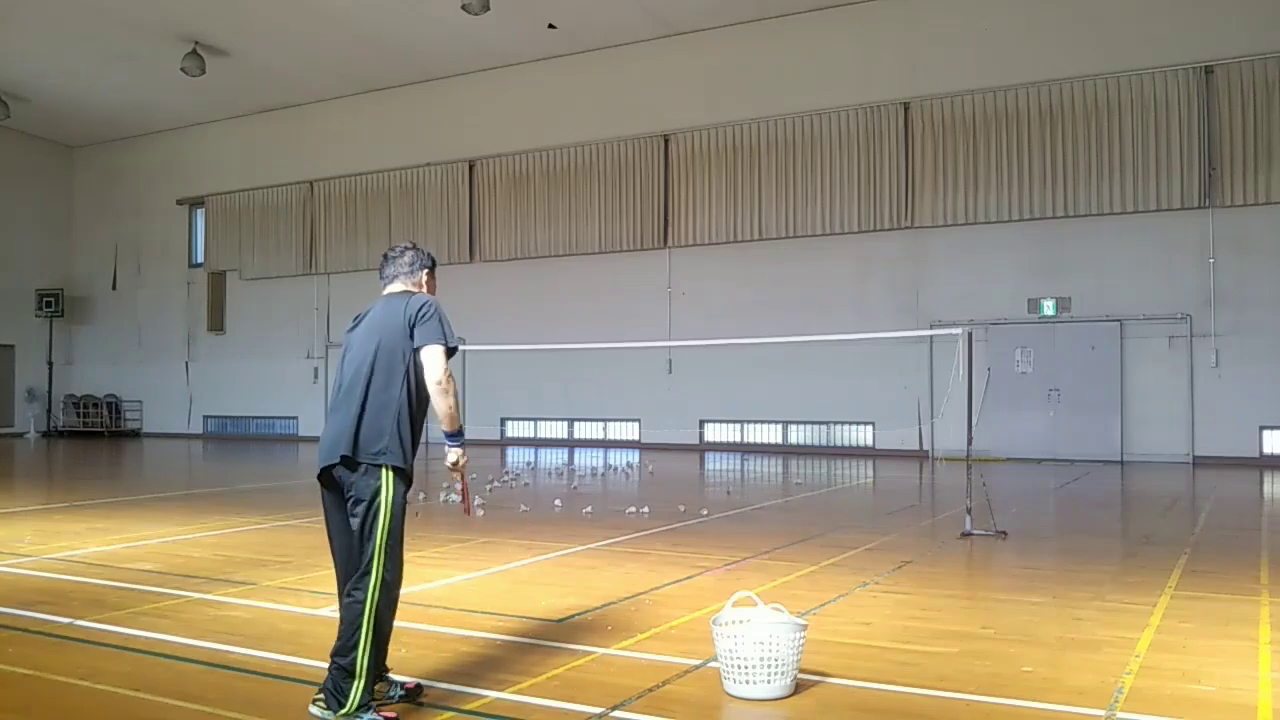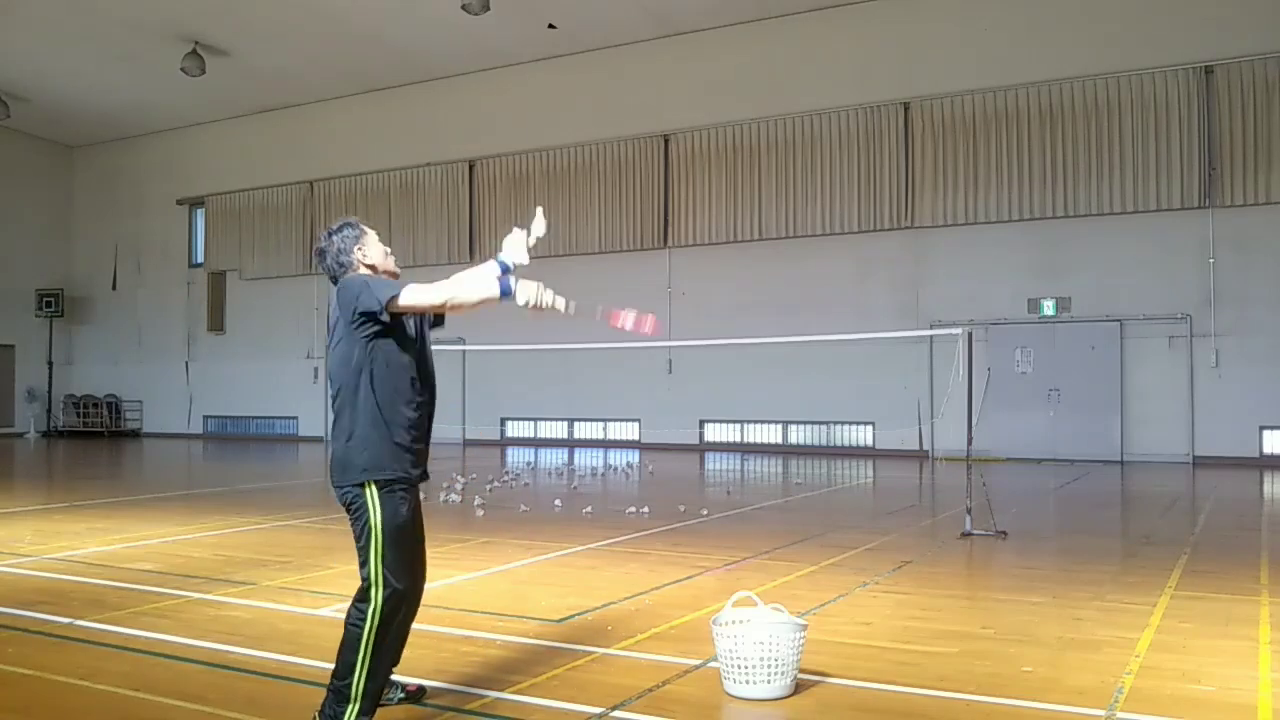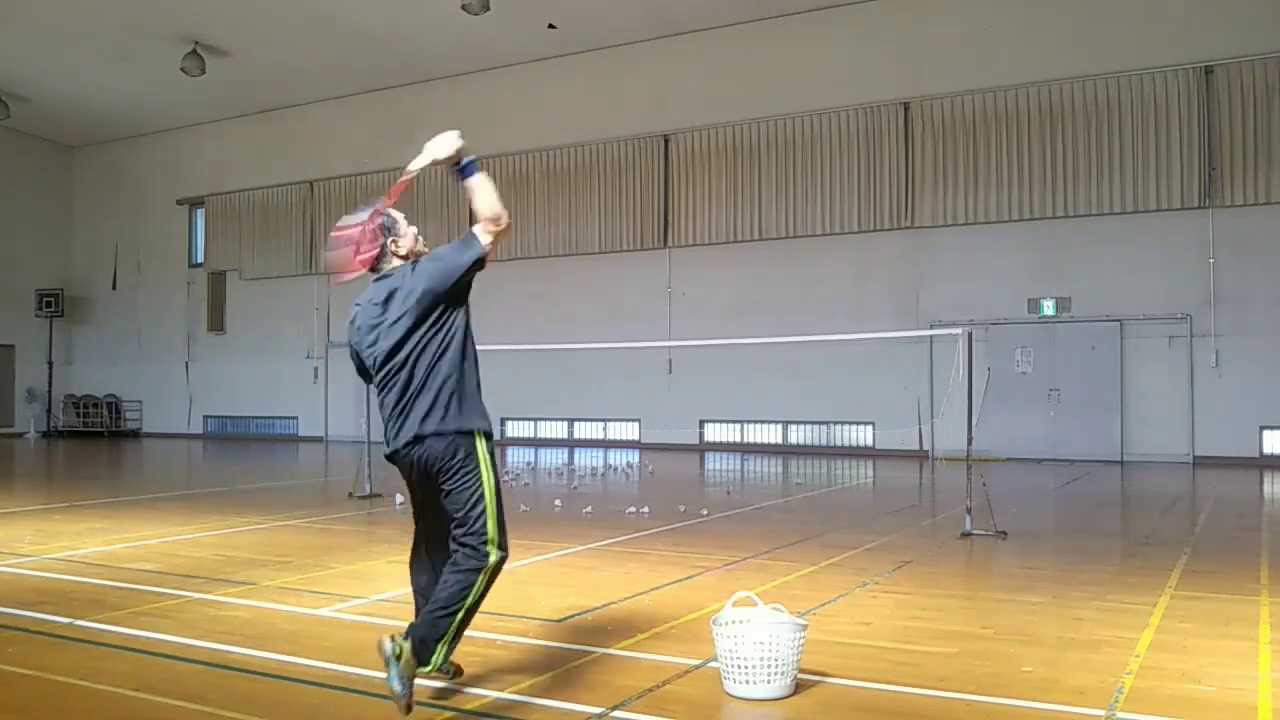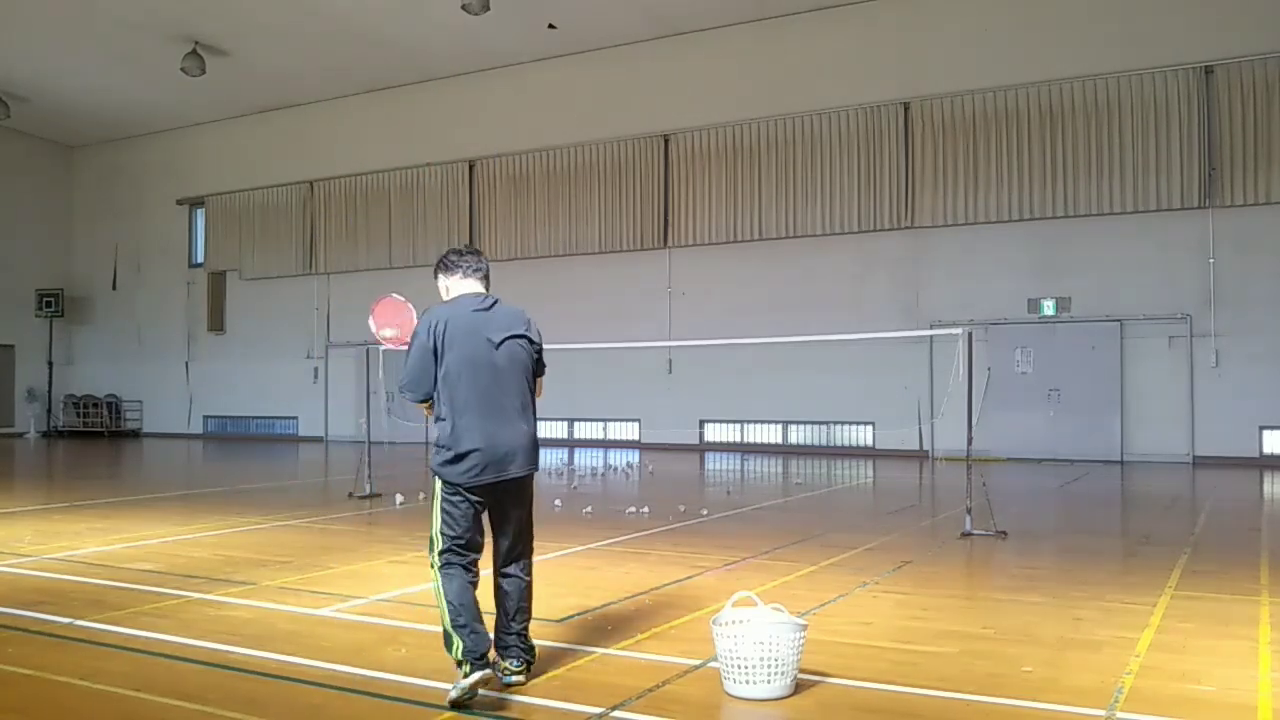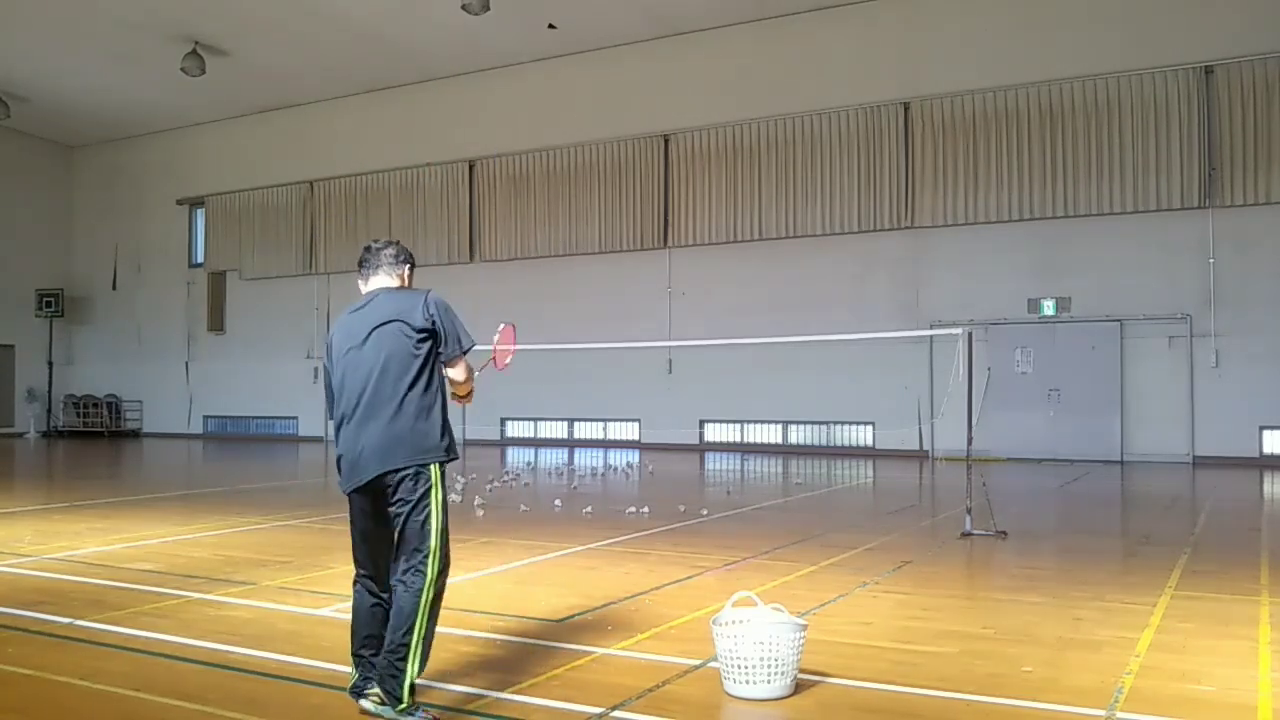
dt=1s
person 1, frame 1
left shoulder: (364, 320)
right shoulder: (421, 307)
right elbow: (436, 375)
right wrist: (456, 439)
left hip: (337, 455)
right hip: (373, 458)
left knee: (359, 574)
right knee: (374, 577)
left ankle: (370, 679)
person 1, frame 2
left shoulder: (393, 305)
right shoulder: (357, 292)
left elbow: (445, 299)
right elbow: (428, 296)
left wrist: (504, 267)
right wrist: (508, 284)
left hip: (396, 470)
right hip: (374, 472)
left knee: (406, 586)
right knee: (385, 590)
person 1, frame 3
left shoulder: (366, 308)
right shoulder: (434, 275)
right elbow: (492, 224)
right wrist: (462, 163)
left hip: (408, 441)
right hip: (453, 430)
left knee: (433, 545)
right knee: (481, 551)
left ankle: (425, 655)
right ankle: (418, 650)
person 1, frame 4
left shoulder: (436, 319)
right shoulder: (521, 321)
left elbow: (419, 396)
left hip: (461, 459)
right hip: (517, 457)
left knee: (453, 561)
right knee: (513, 560)
left ankle: (472, 659)
right ankle: (514, 657)
person 1, frame 5
left shoulder: (341, 326)
right shoulder: (426, 304)
right elbow: (458, 375)
right wrist: (464, 391)
left hip: (356, 461)
right hip: (410, 455)
left knee: (371, 575)
right knee: (420, 570)
